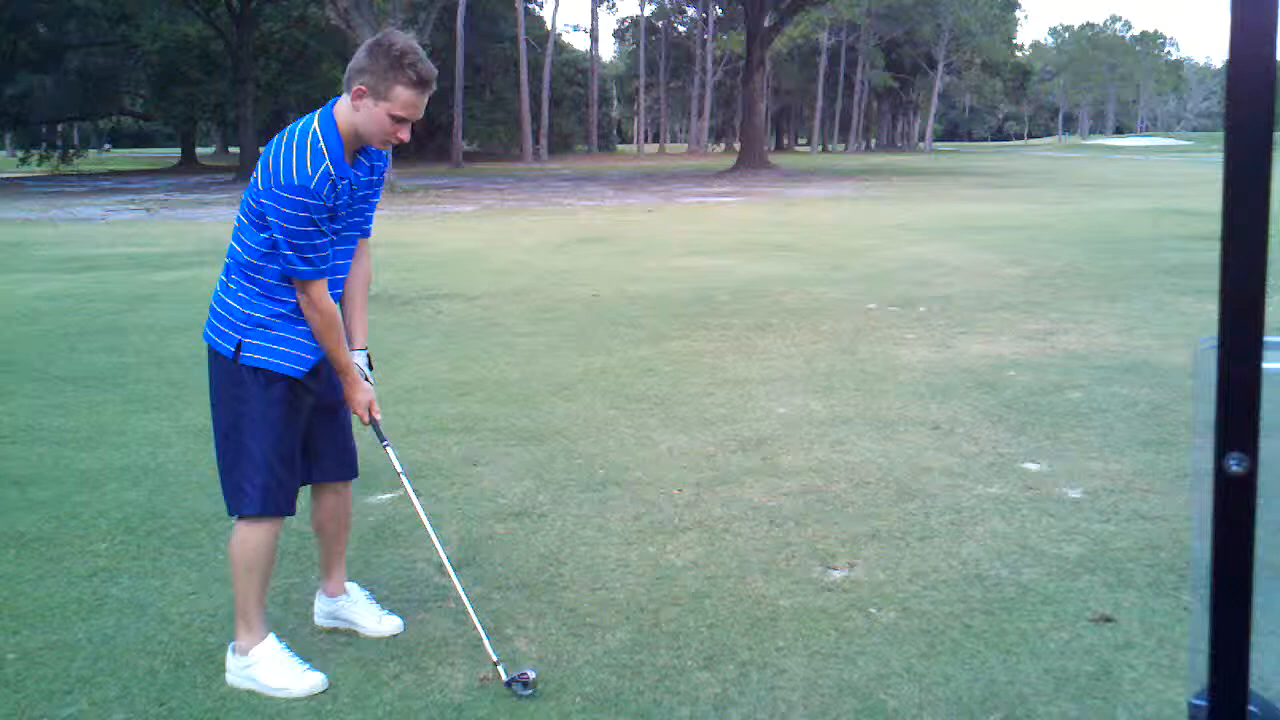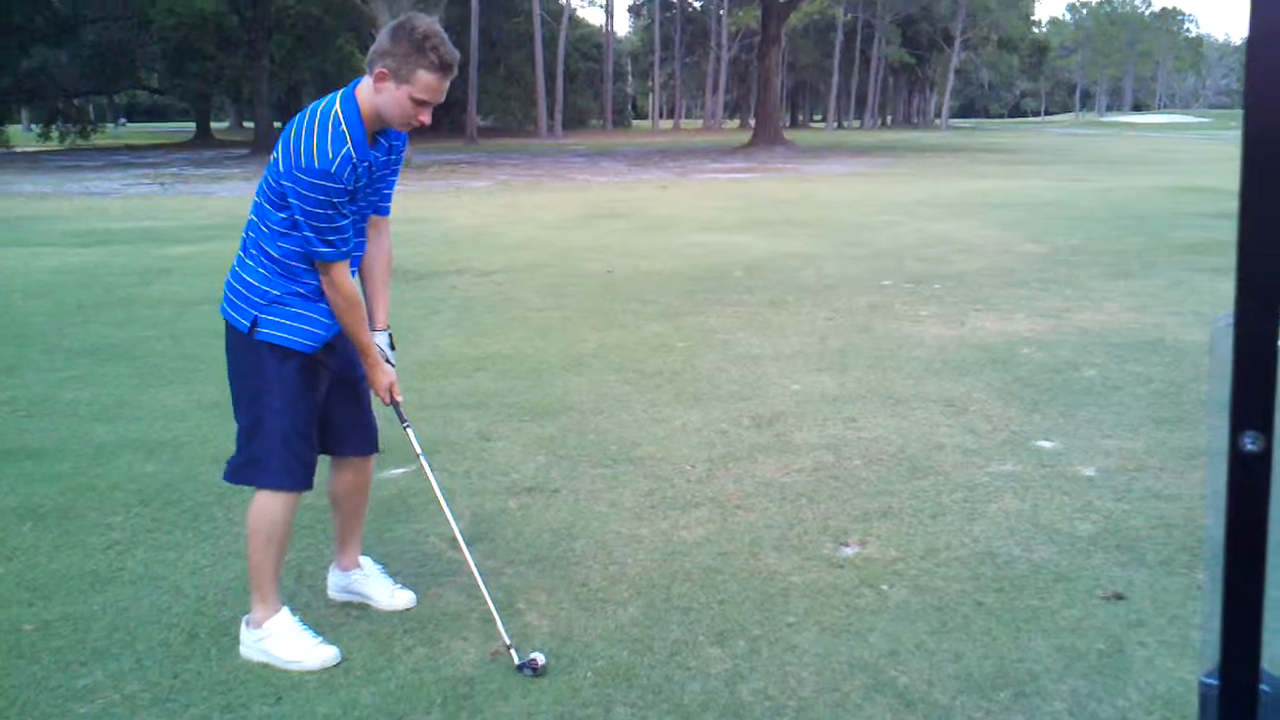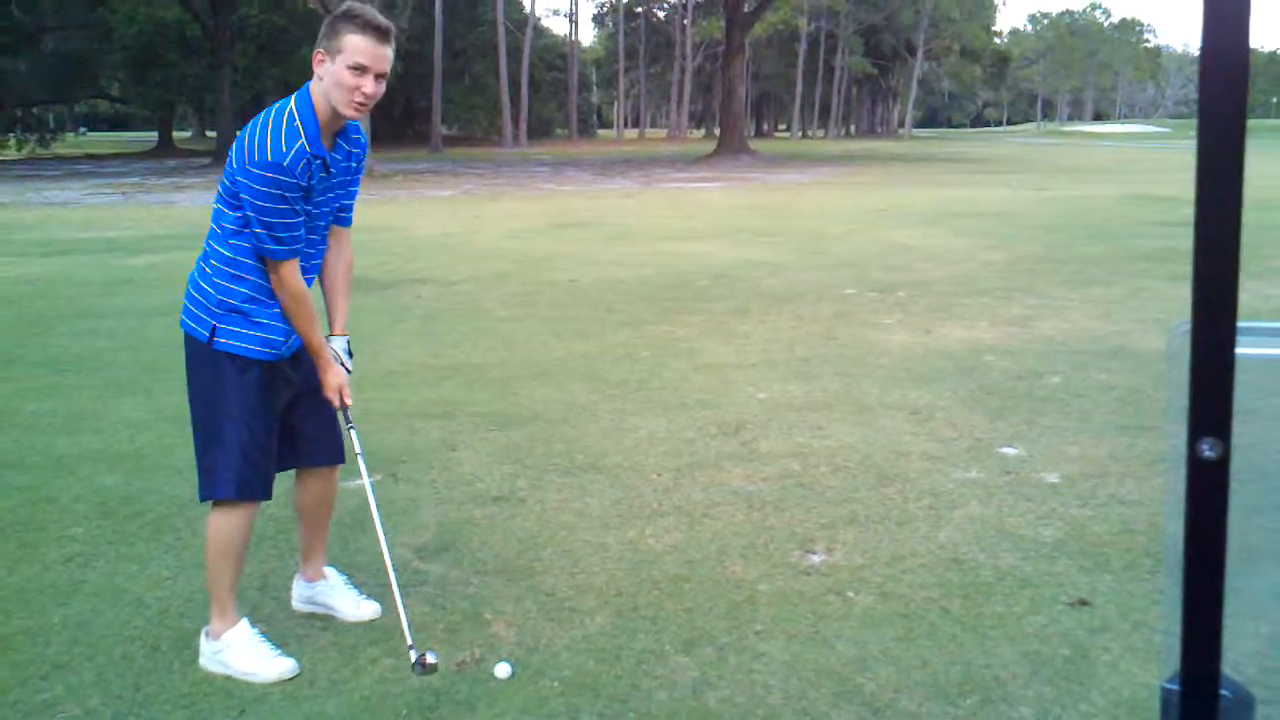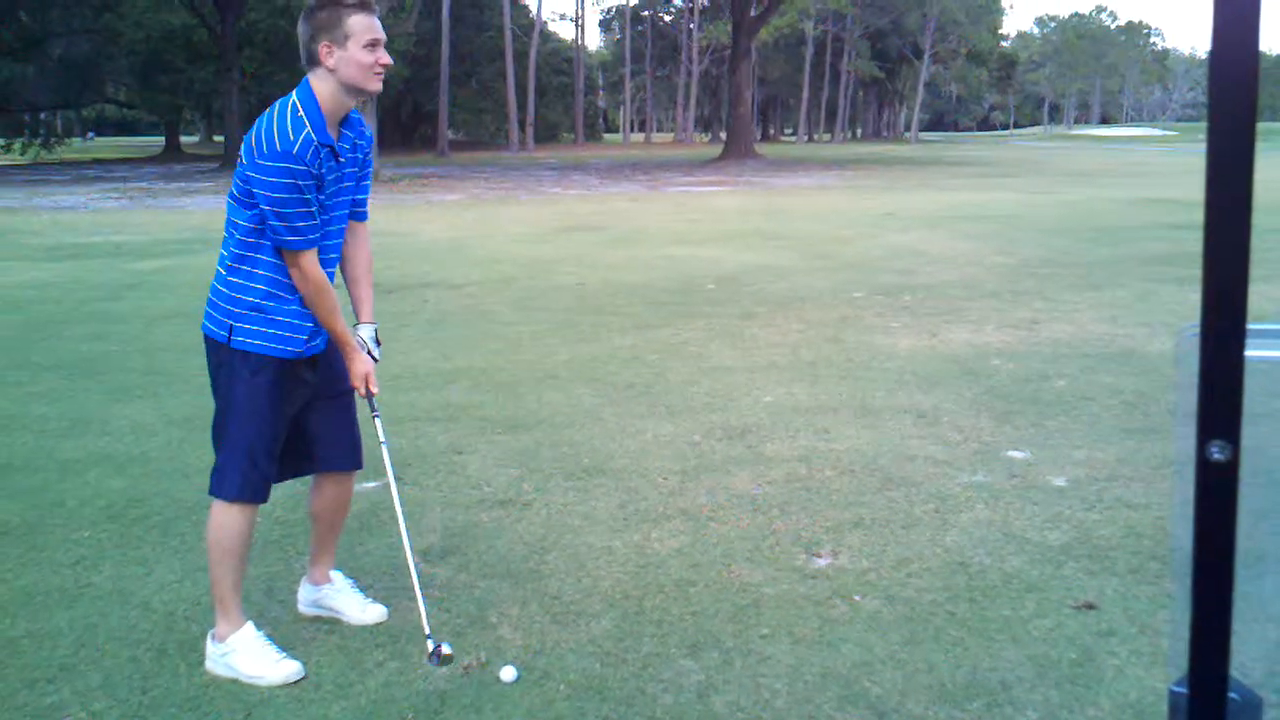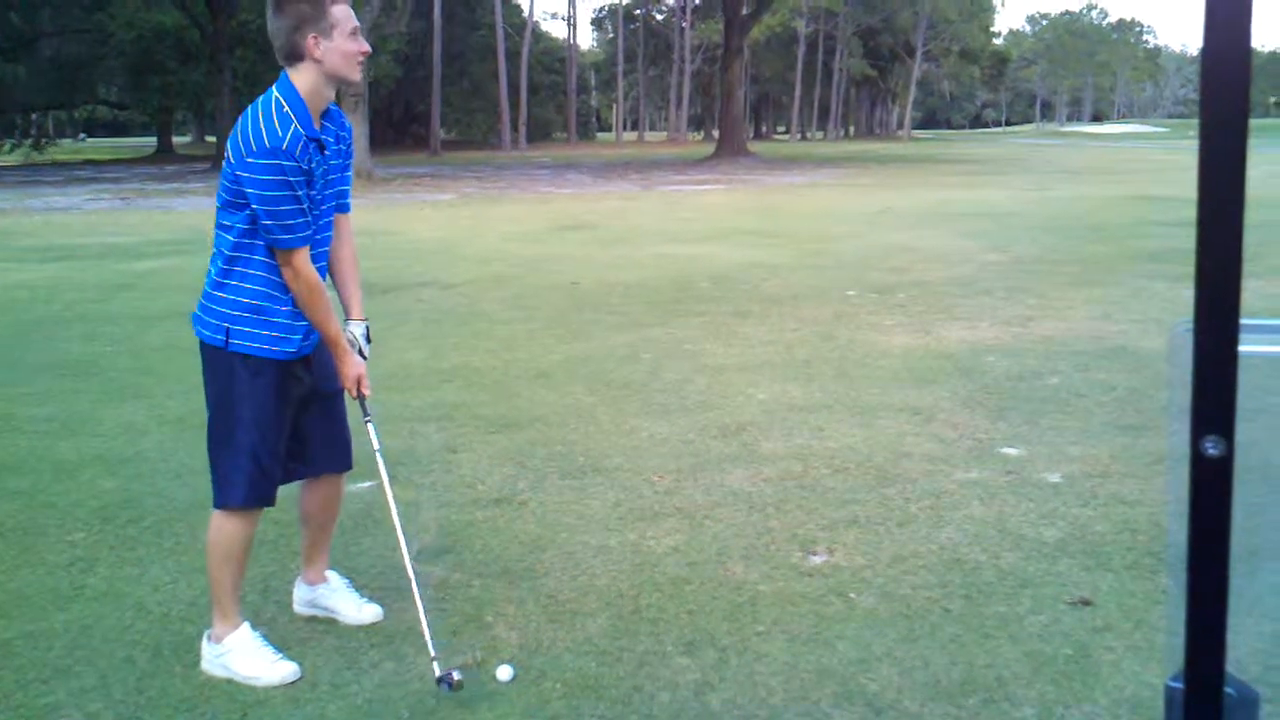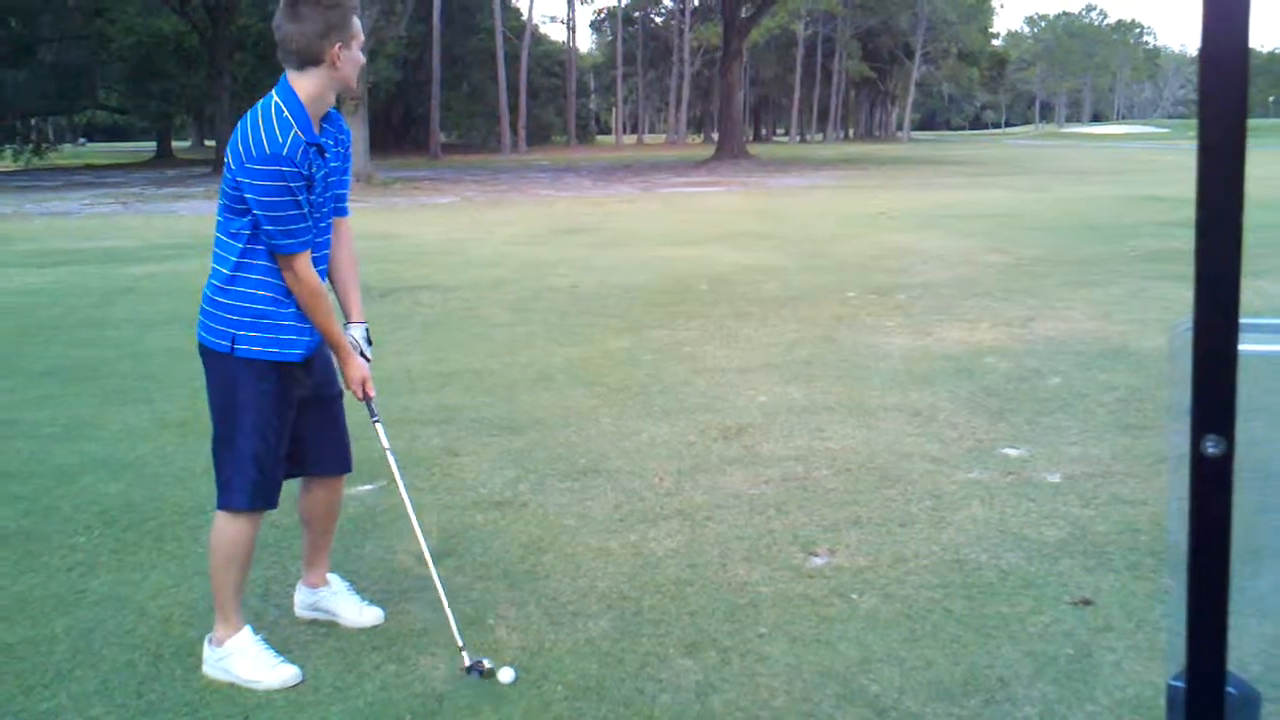
dt=0.7s
person 1, frame 1
left shoulder: (371, 153)
right shoulder: (299, 168)
right elbow: (313, 294)
left wrist: (360, 353)
right wrist: (350, 378)
left hip: (314, 343)
right hip: (259, 346)
left knee: (334, 473)
right knee: (265, 498)
left ankle: (335, 594)
right ankle: (249, 648)
person 1, frame 2
left shoulder: (388, 133)
right shoulder: (321, 151)
right elbow: (335, 275)
left wrist: (381, 332)
right wrist: (372, 361)
left hip: (329, 318)
right hip: (273, 319)
left knee: (355, 446)
right knee: (282, 471)
left ankle: (348, 567)
right ankle: (262, 620)
person 1, frame 3
left shoulder: (351, 141)
right shoulder: (275, 148)
right elbow: (284, 274)
left wrist: (339, 338)
right wrist: (325, 362)
left hip: (288, 329)
right hip: (234, 332)
left knee: (321, 456)
right knee: (239, 483)
left ankle: (313, 579)
right ankle: (222, 632)
person 1, frame 4
left shoulder: (356, 134)
right shoulder: (283, 141)
right elbow: (303, 266)
left wrist: (366, 328)
right wrist: (349, 347)
left hip: (315, 334)
right hip: (255, 334)
left knee: (338, 461)
right knee: (243, 482)
left ankle: (319, 582)
right ankle: (227, 634)
person 1, frame 5
left shoulder: (336, 126)
right shoulder: (269, 138)
right elbow: (296, 264)
left wrist: (357, 324)
right wrist: (340, 349)
left hip: (306, 333)
right hip: (250, 337)
left knee: (328, 463)
right knee: (242, 490)
left ankle: (314, 582)
right ankle: (224, 635)
person 1, frame 6
left shoulder: (333, 130)
right shoulder: (269, 145)
right elbow: (297, 269)
left wrist: (357, 327)
right wrist: (343, 352)
left hip: (304, 338)
right hip: (251, 341)
left knee: (327, 465)
right knee: (245, 492)
left ankle: (315, 585)
right ankle: (226, 639)
